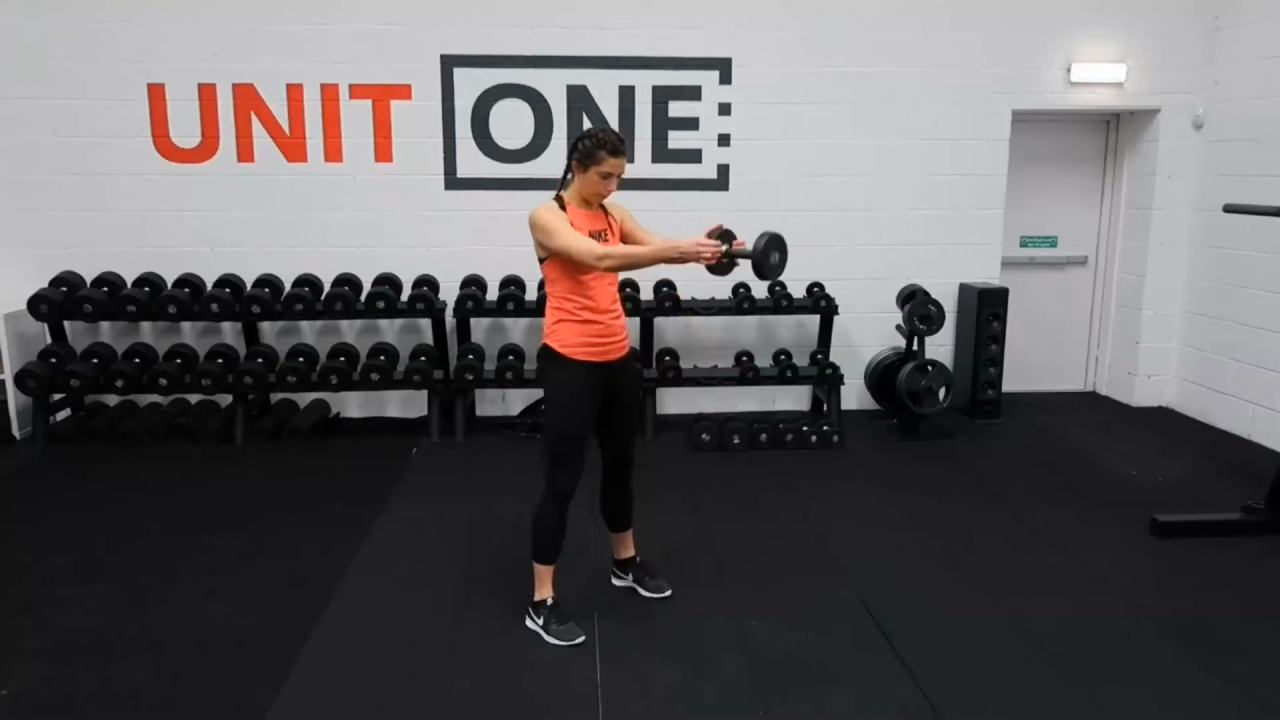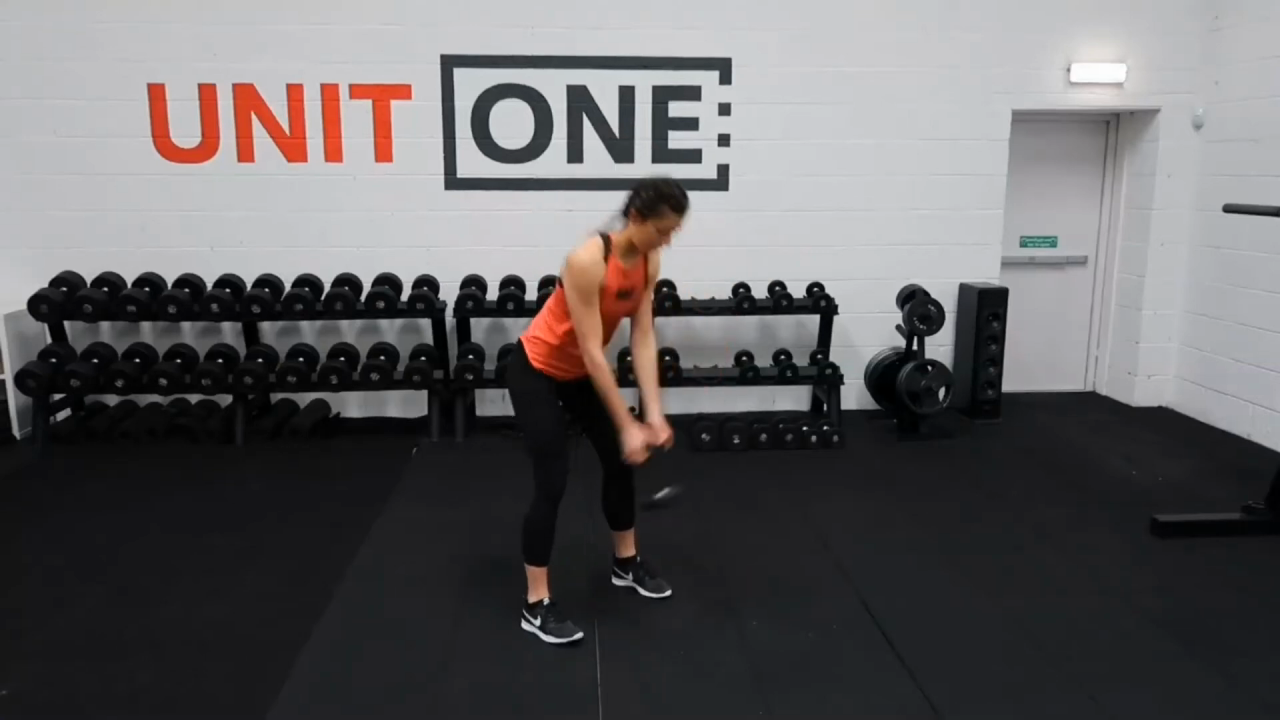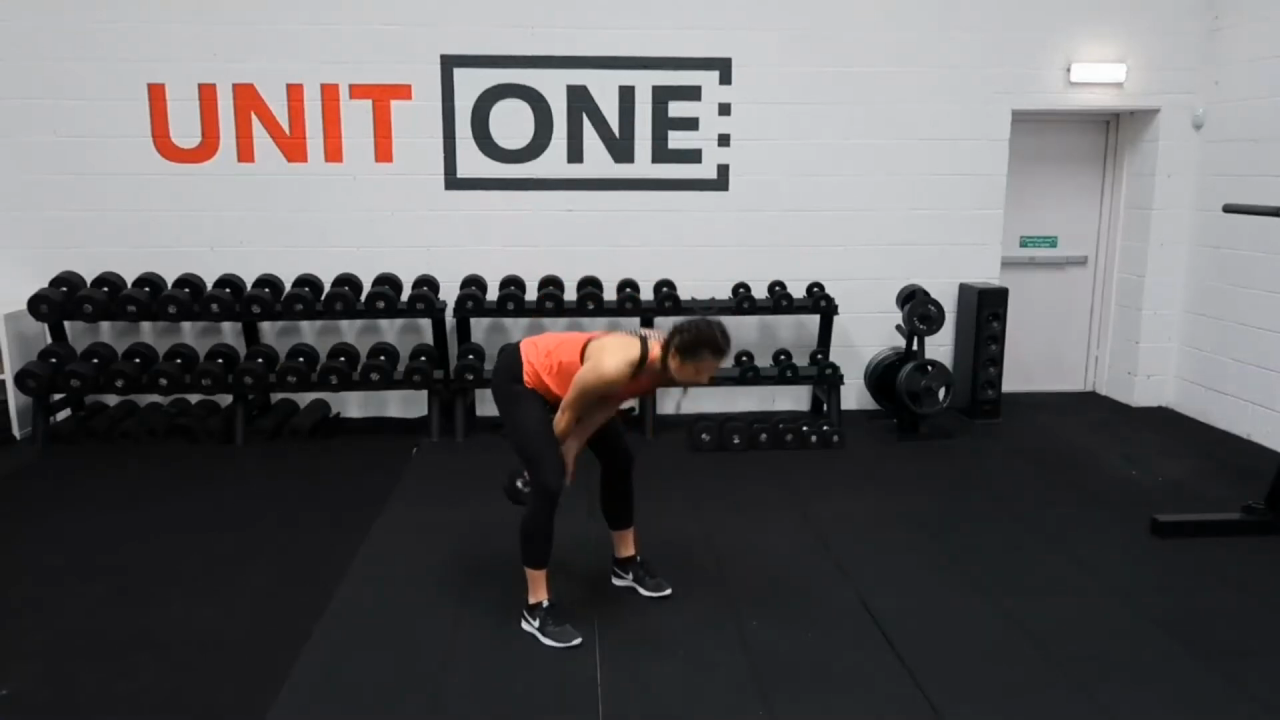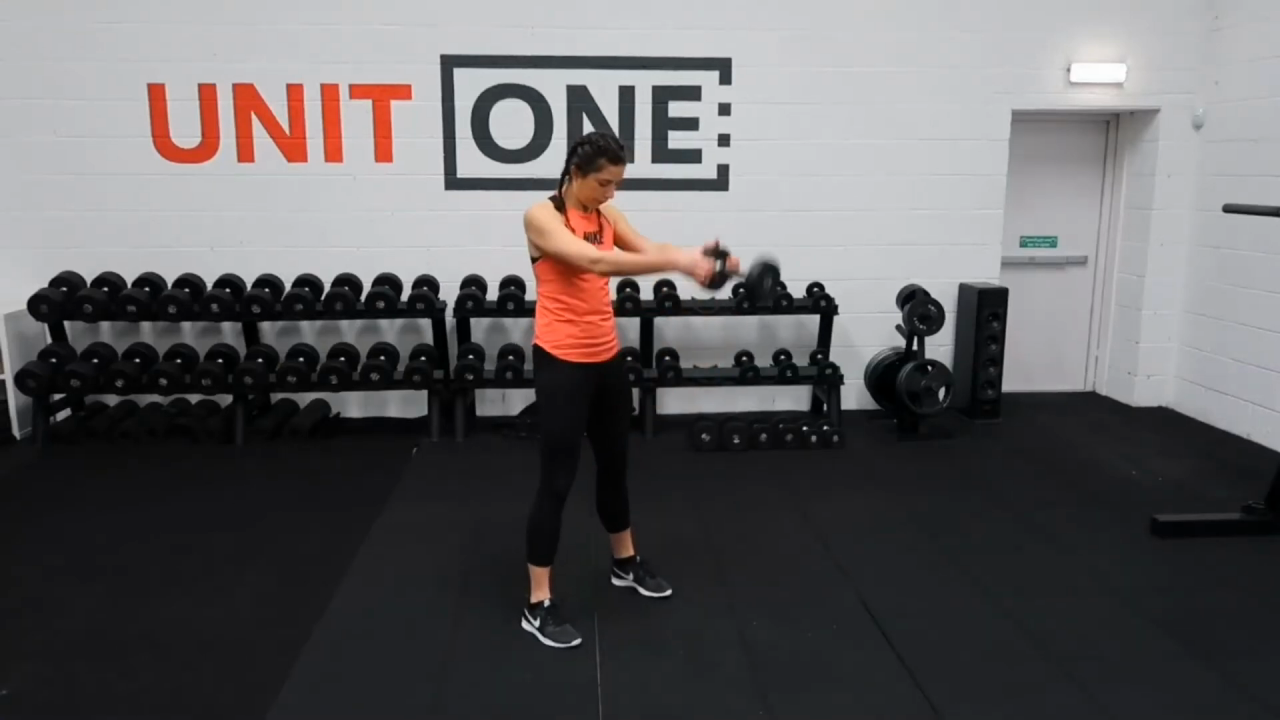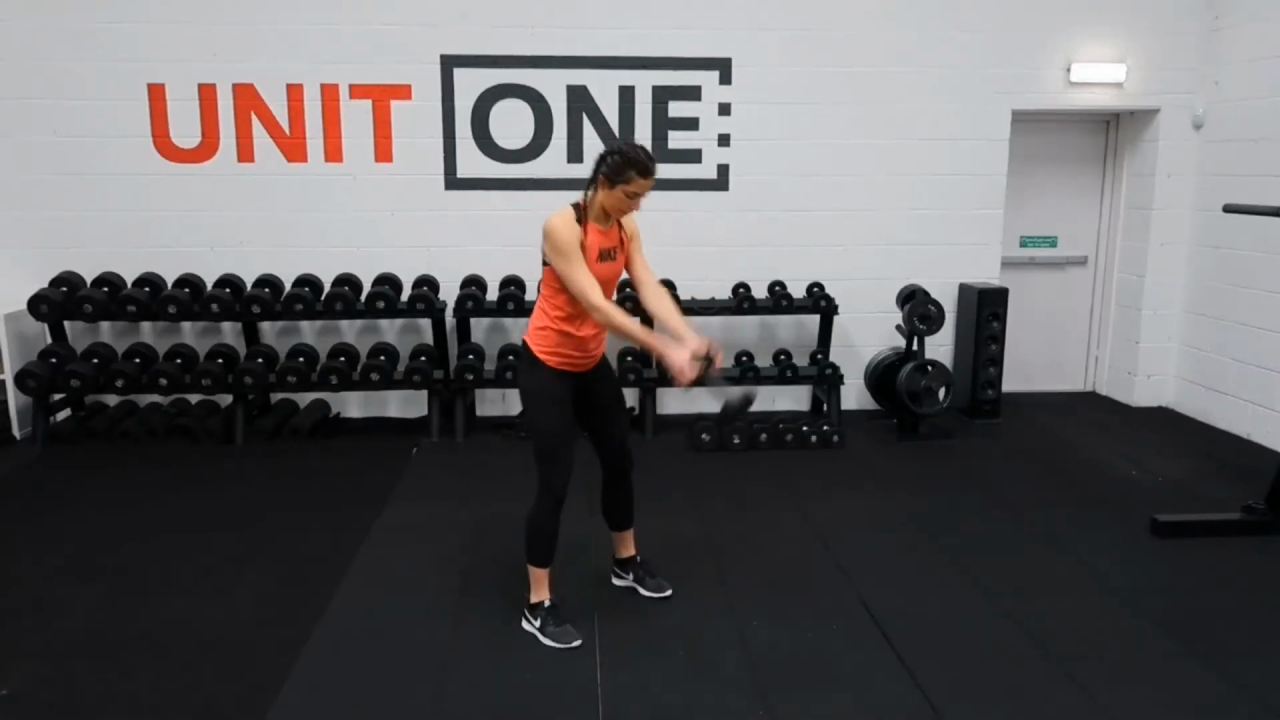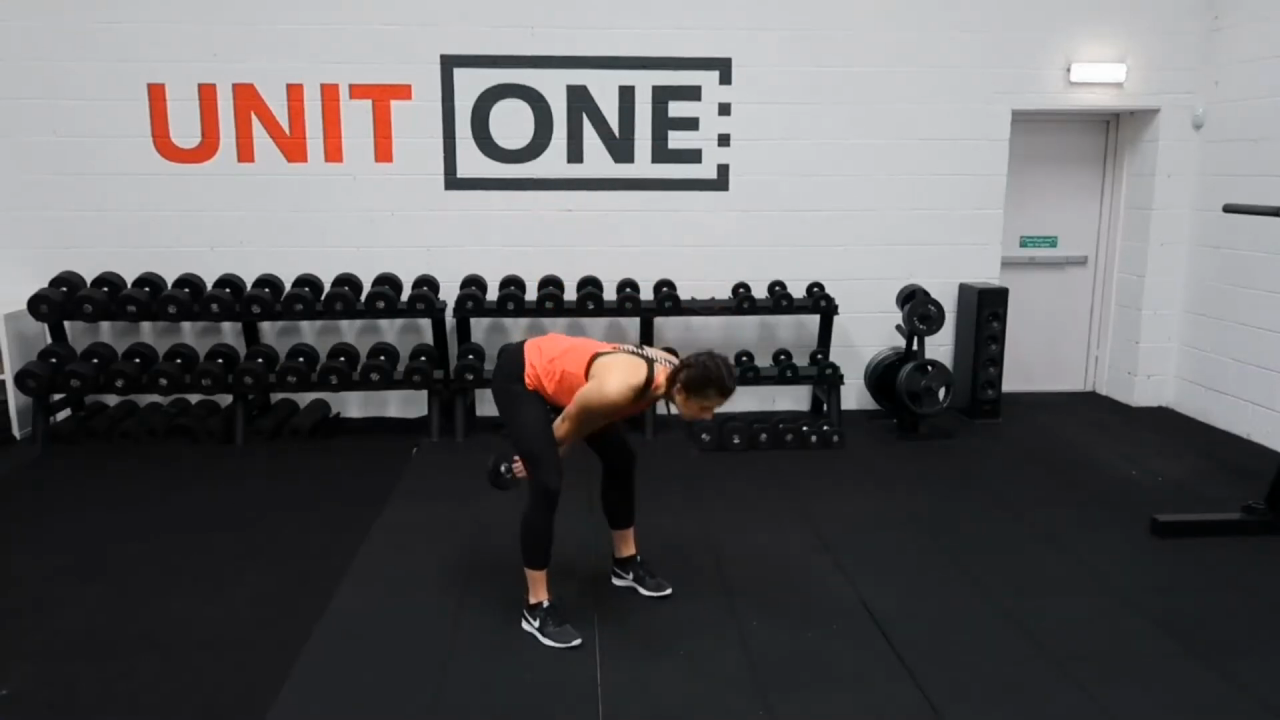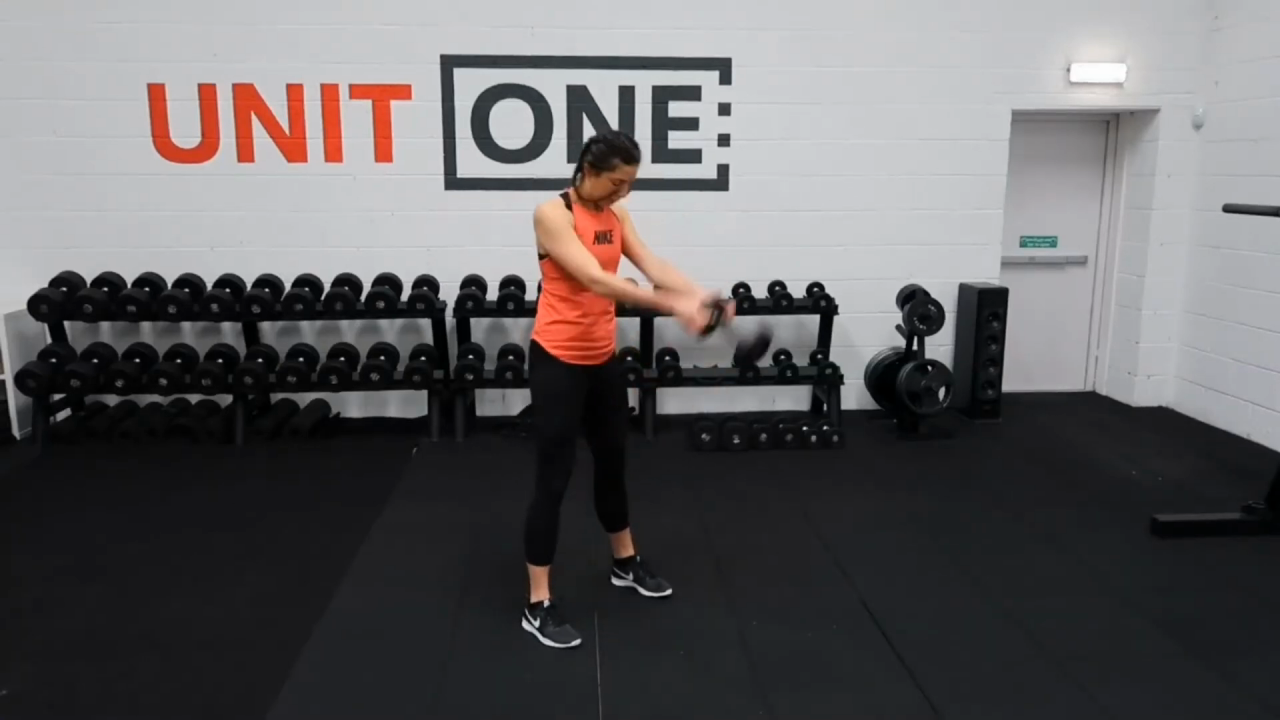
dt=0.5s
person 1, frame 1
left shoulder: (613, 213)
right shoulder: (546, 216)
left elbow: (654, 245)
right elbow: (600, 257)
left wrist: (700, 247)
right wrist: (678, 251)
left hip: (618, 359)
right hip: (571, 363)
left knee: (620, 465)
right knee: (563, 480)
left ankle: (625, 562)
right ankle: (541, 604)
person 1, frame 2
left shoulder: (647, 260)
right shoulder: (587, 259)
left elbow: (643, 335)
right elbow: (591, 351)
left wrist: (653, 411)
right wrist: (626, 424)
left hip: (582, 371)
right hip: (538, 368)
left knee: (620, 461)
right knee: (553, 481)
left ankle: (626, 563)
right ankle: (535, 605)
person 1, frame 3
left shoulder: (663, 358)
right shoulder: (615, 367)
left elbow: (604, 409)
right elbow: (565, 416)
left wrist: (565, 456)
right wrist: (551, 460)
right hip: (522, 376)
left knee: (619, 459)
right knee: (549, 485)
left ankle: (627, 562)
right ankle: (537, 607)
person 1, frame 4
left shoulder: (606, 214)
right shoulder: (541, 217)
left elbow: (647, 250)
right elbow: (594, 261)
left wrist: (696, 259)
right wrist: (679, 261)
left hip: (608, 360)
right hip: (562, 363)
left knee: (614, 467)
right knee: (557, 481)
left ankle: (625, 562)
right ankle: (538, 605)
person 1, frame 5
left shoulder: (627, 229)
right shoulder: (562, 229)
left elbow: (650, 291)
right elbow: (595, 306)
left wrist: (690, 341)
right wrist: (663, 350)
left hip: (592, 363)
right hip: (546, 366)
left knee: (619, 462)
right knee: (555, 481)
left ankle: (627, 564)
right ankle: (538, 608)
person 1, frame 6
left shoulder: (668, 370)
right shoulder: (618, 387)
left elbow: (597, 417)
right elbow: (568, 423)
left wrist: (548, 453)
right wrist: (543, 455)
left hip: (556, 370)
right hip: (521, 375)
left knee: (620, 458)
right knee: (547, 484)
left ankle: (626, 561)
right ankle: (537, 606)
person 1, frame 7
left shoulder: (616, 215)
right shoulder: (551, 214)
left elbow: (652, 266)
right elbow: (596, 280)
left wrist: (697, 295)
right wrist: (672, 306)
left hip: (603, 361)
right hip: (557, 363)
left knee: (613, 464)
right knee: (553, 480)
left ankle: (625, 563)
right ankle: (538, 605)
